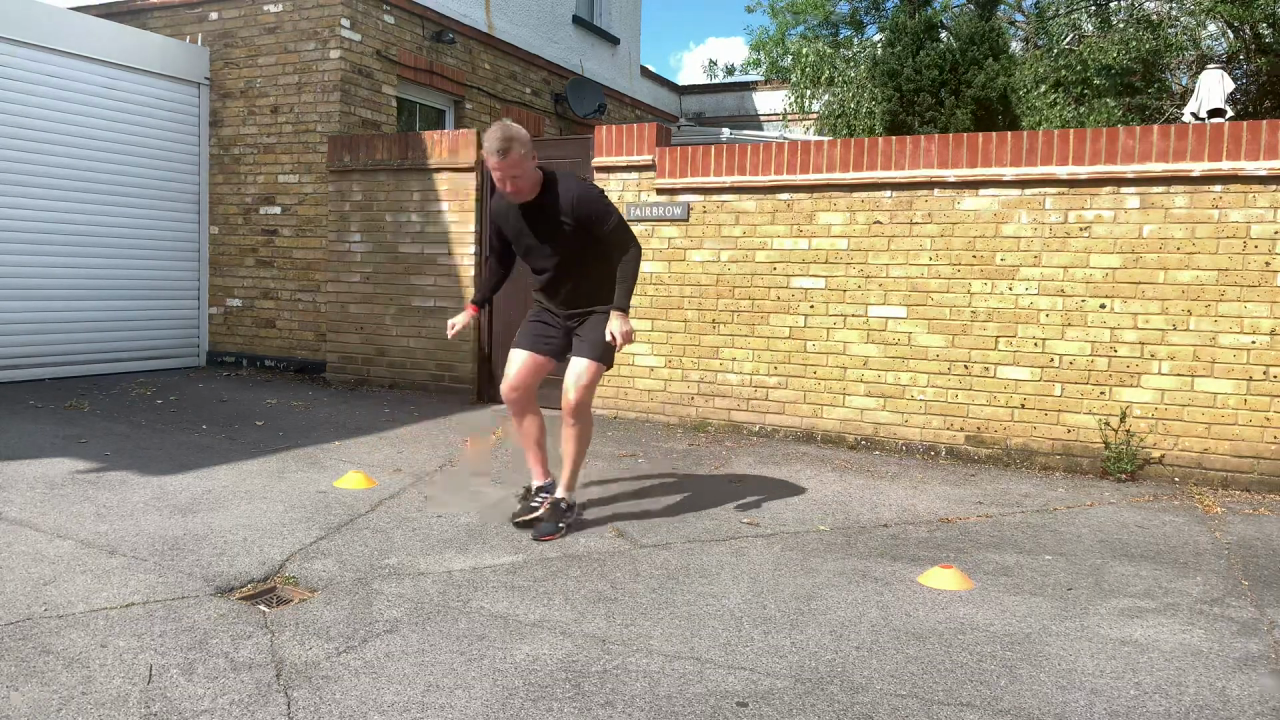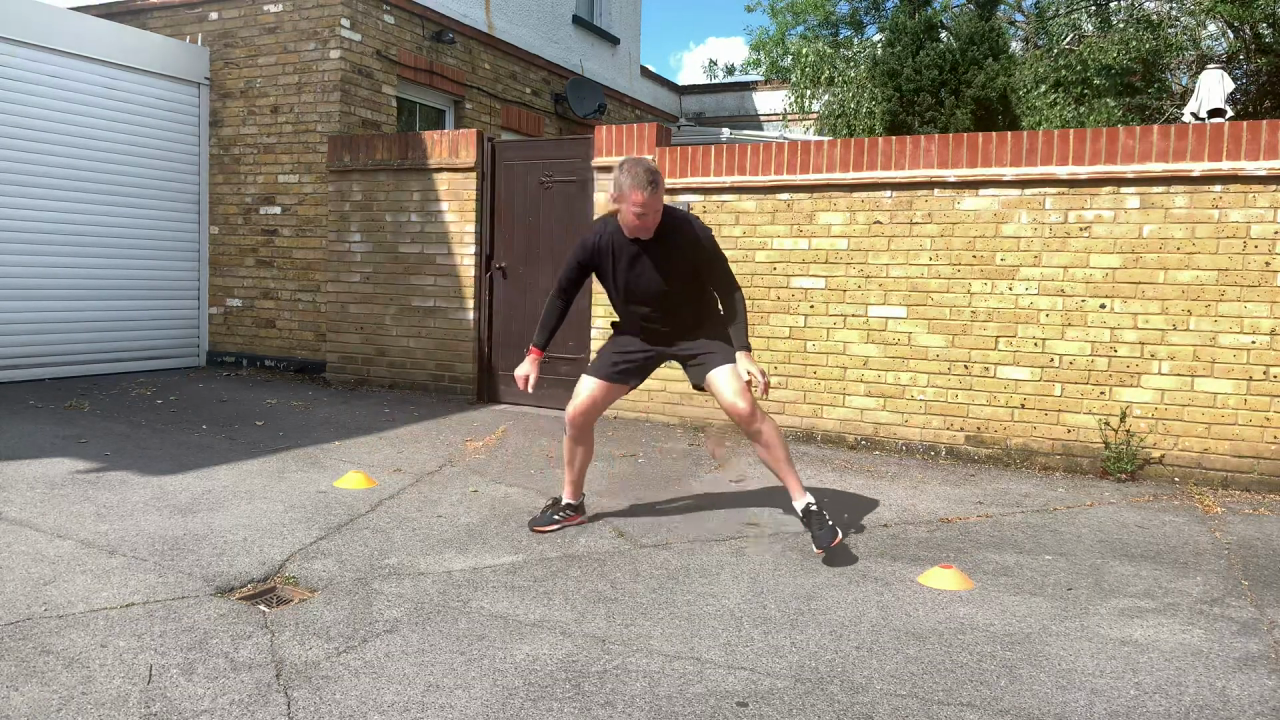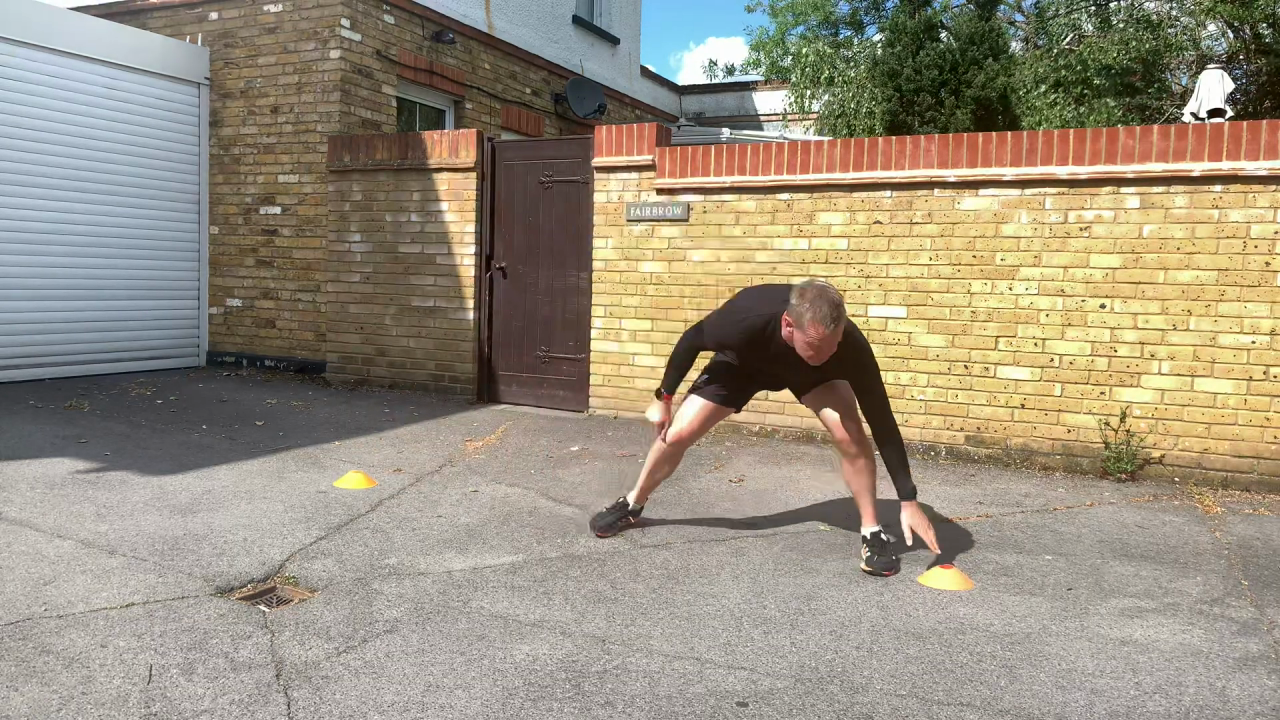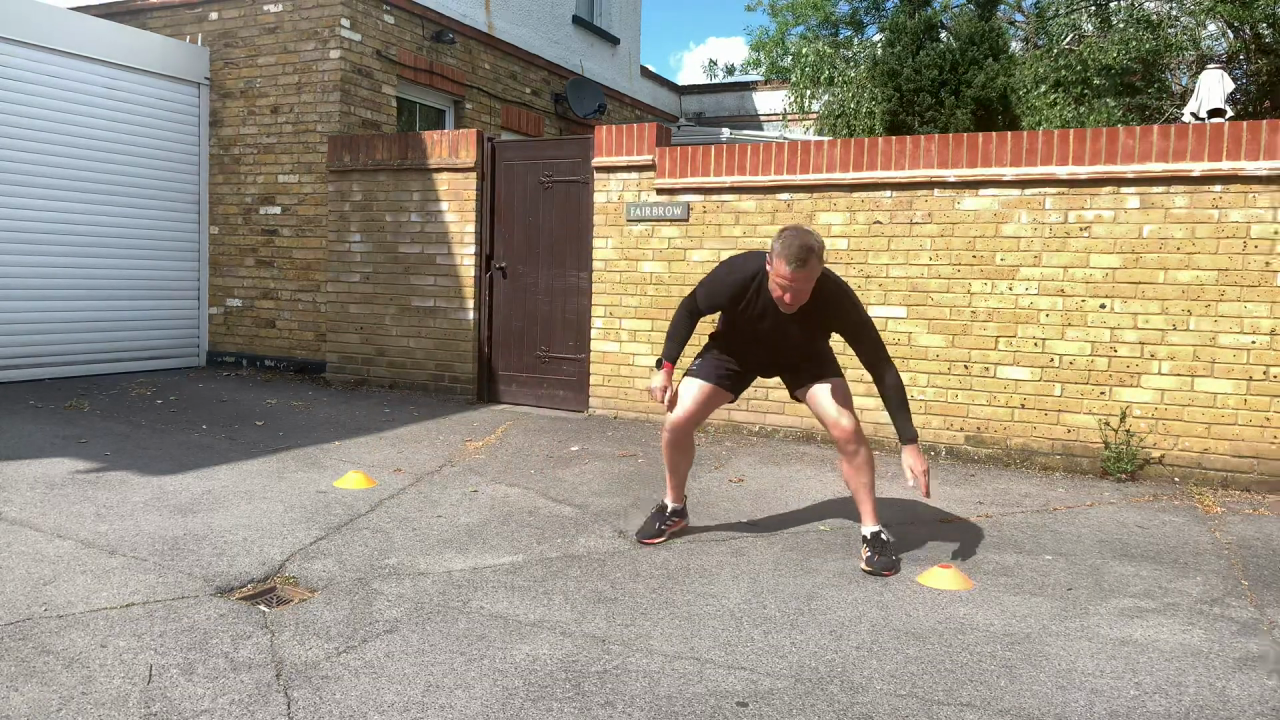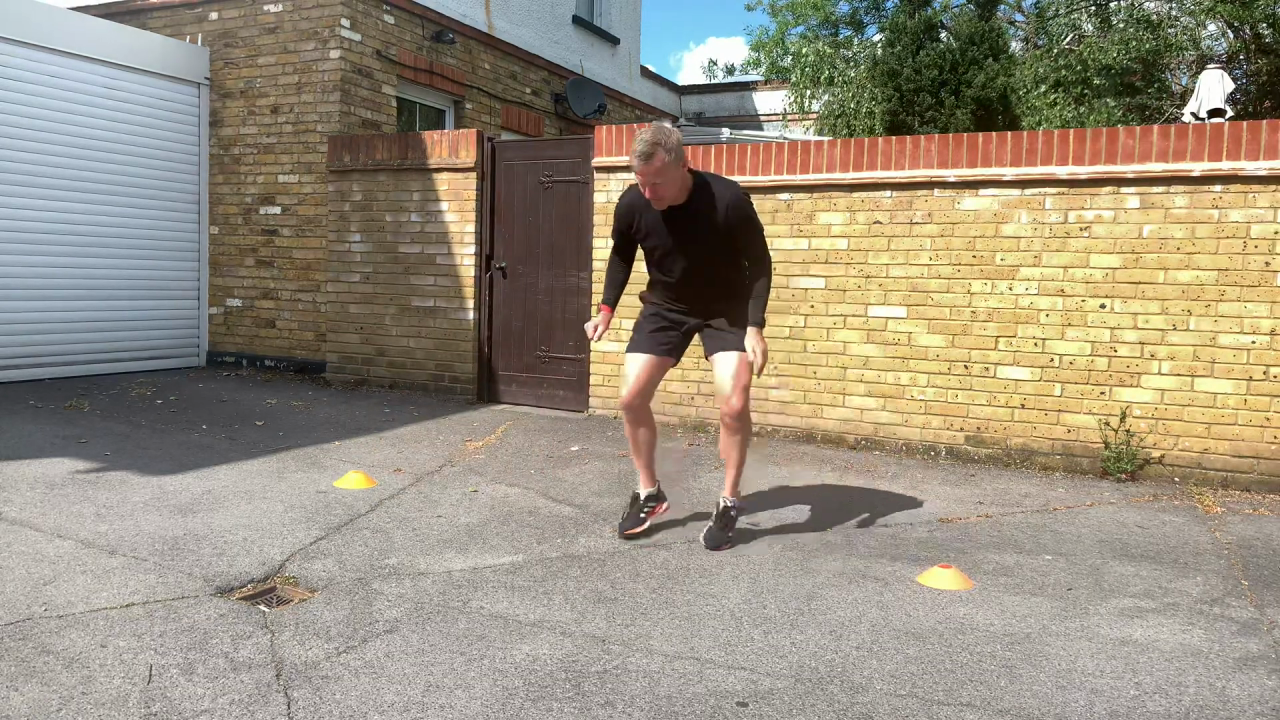
dt=0.3s
person 1, frame 1
left shoulder: (579, 196)
right shoulder: (501, 210)
left elbow: (628, 248)
right elbow: (500, 261)
left wrist: (619, 311)
right wrist: (473, 308)
left hip: (598, 309)
right hip: (550, 307)
left knee: (574, 400)
right knee: (513, 390)
left ankle: (564, 497)
right ankle: (542, 486)
person 1, frame 2
left shoulder: (690, 233)
right shoulder: (597, 240)
left elbow: (729, 292)
right elbow: (561, 295)
left wrist: (743, 354)
right wrist: (534, 355)
left hip: (700, 331)
right hip: (634, 334)
left knee: (744, 410)
right knee: (577, 414)
left ankle: (804, 505)
right ankle: (570, 503)
person 1, frame 3
left shoulder: (848, 347)
right shoulder: (749, 319)
left elbow: (882, 419)
right elbow: (691, 341)
left wrist: (909, 502)
right wrist: (662, 399)
left hip: (809, 374)
right hip: (742, 361)
left knee: (851, 437)
right knee: (678, 433)
left ankle: (872, 533)
right ankle: (631, 504)
person 1, frame 4
left shoulder: (837, 297)
right shoulder: (738, 275)
left elbow: (882, 367)
right elbow: (689, 309)
left wrist: (909, 443)
right wrist: (666, 368)
left hip: (803, 357)
right hip: (733, 348)
left knee: (846, 430)
right knee: (678, 421)
left ankle: (872, 531)
right ankle: (673, 507)
person 1, frame 5
left shoulder: (727, 200)
right shoulder: (632, 205)
left elbow: (760, 262)
right elbow: (621, 254)
left wrist: (755, 326)
right wrist: (606, 308)
left hip: (724, 309)
right hip: (665, 305)
left knee: (733, 404)
right knee: (632, 397)
left ankle: (728, 504)
right ankle: (649, 494)
